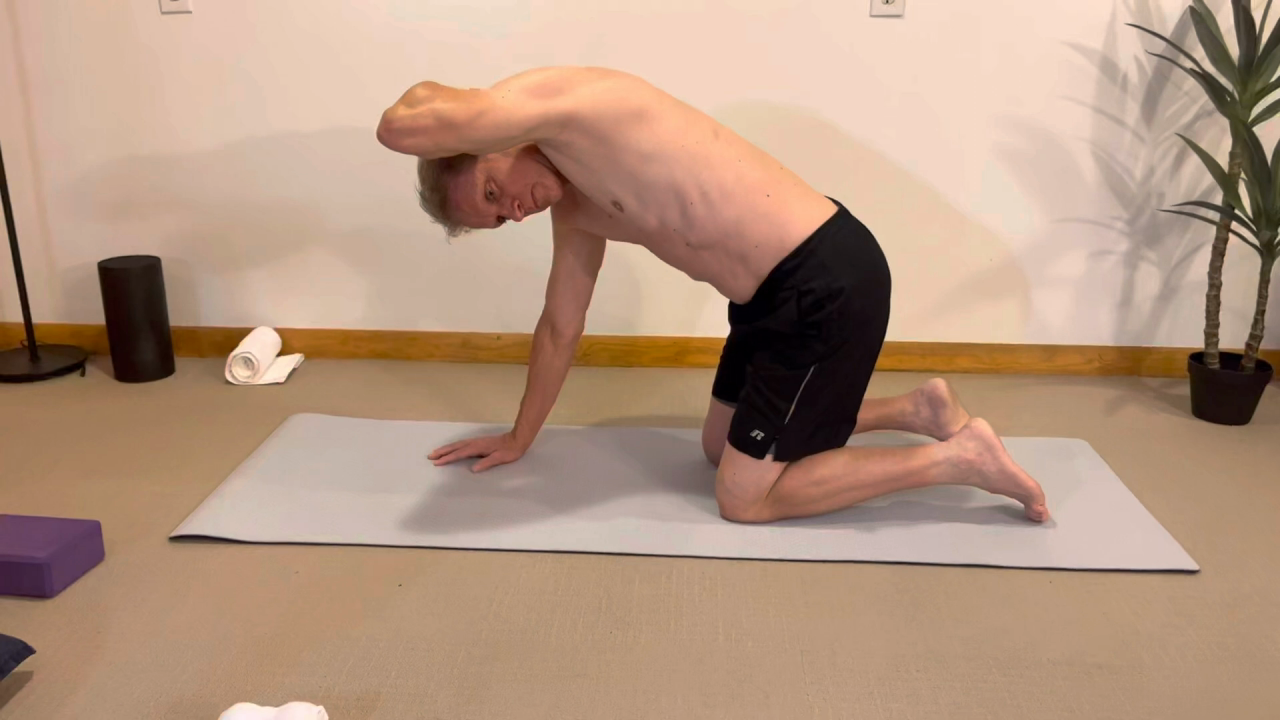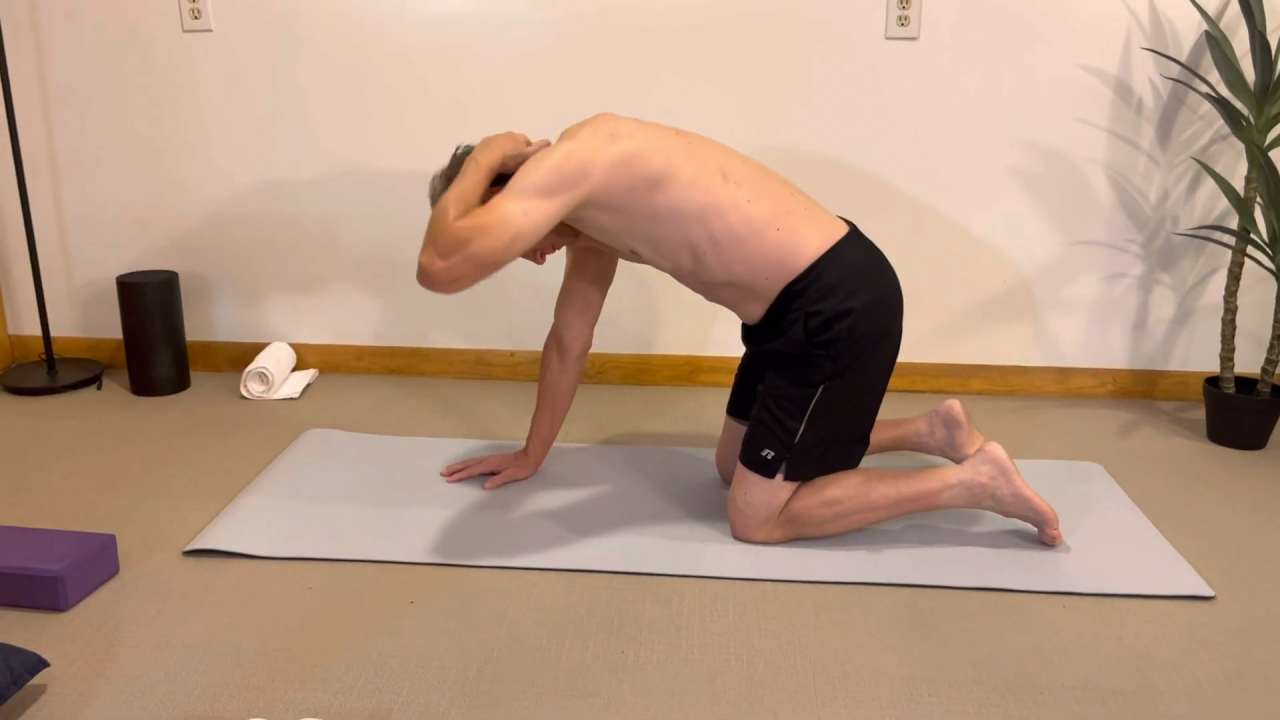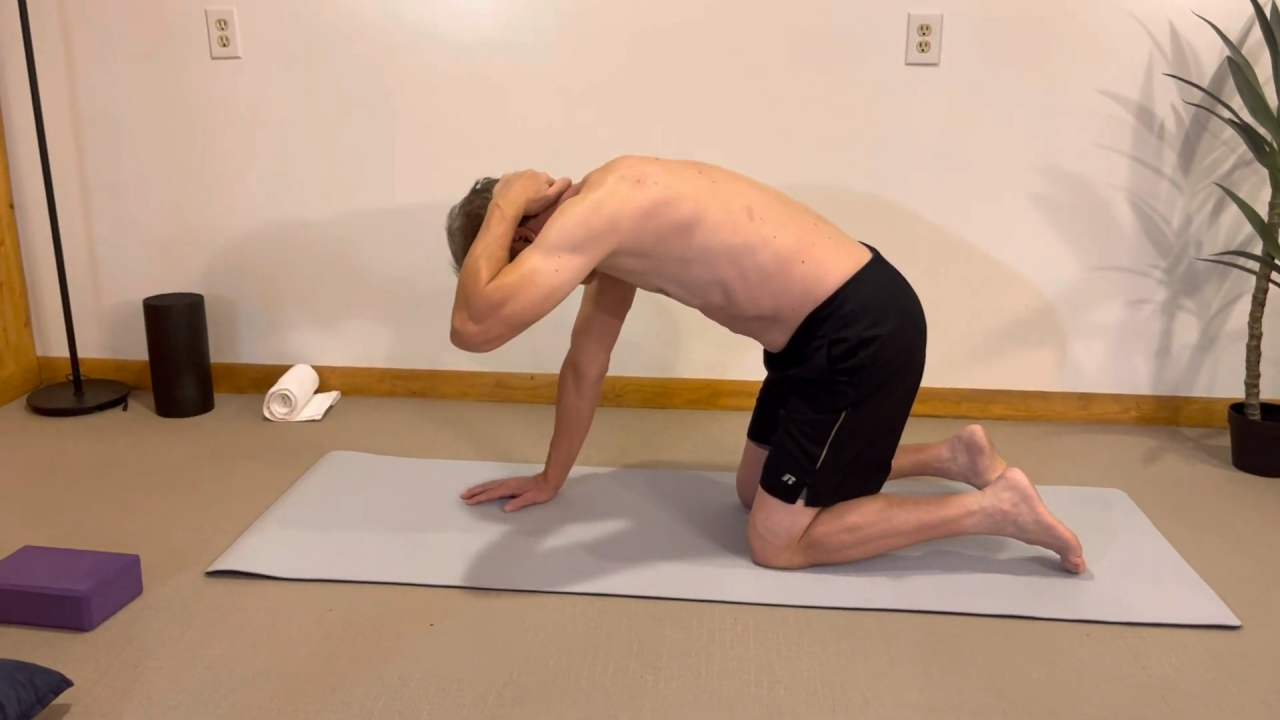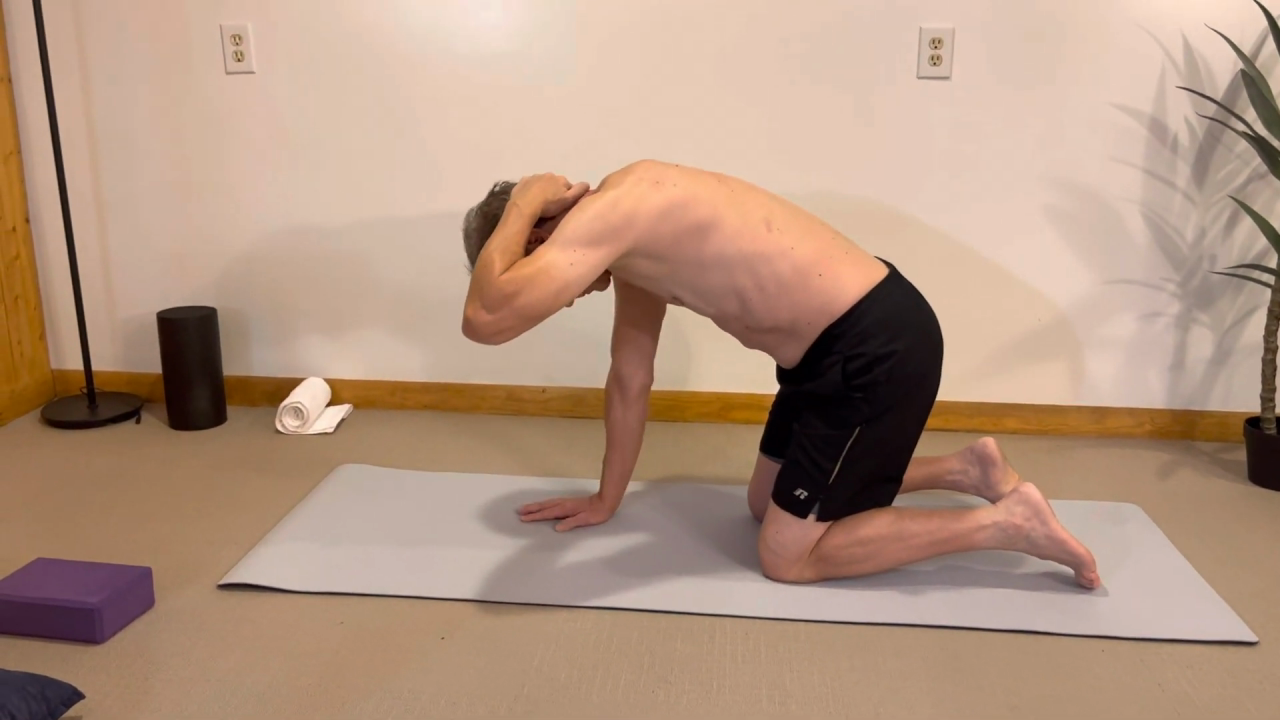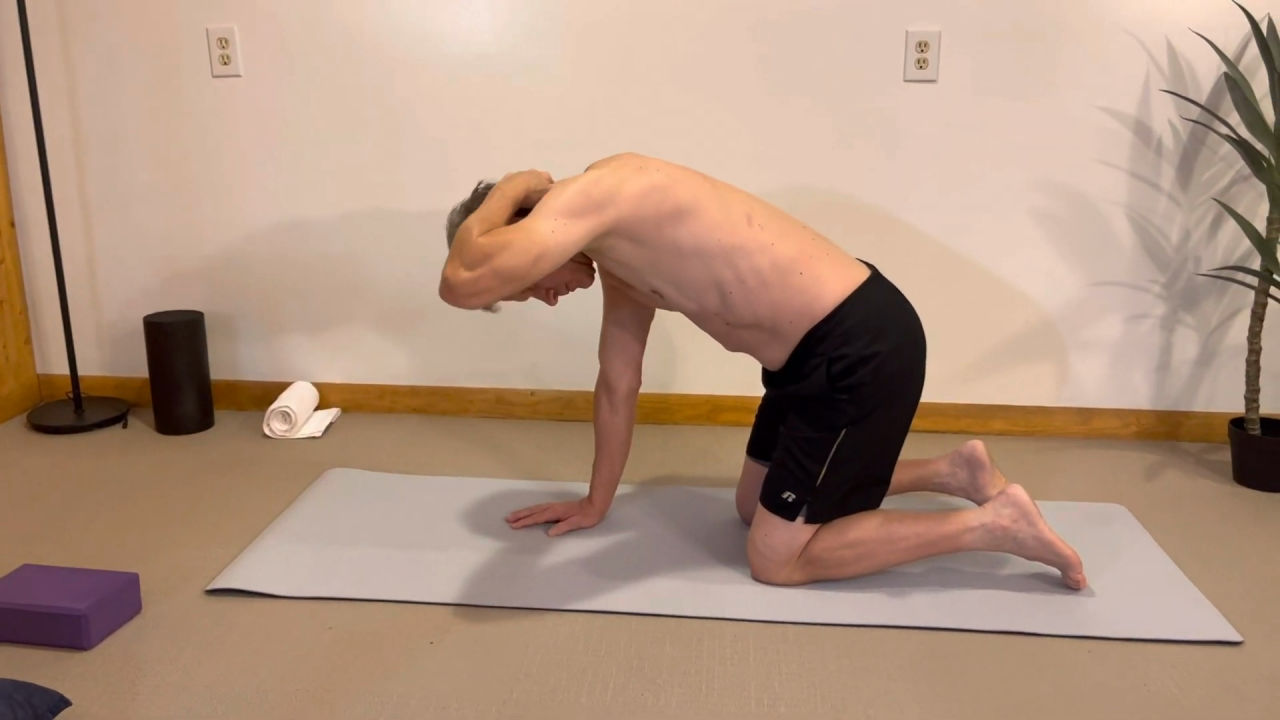
dt=1s
person 1, frame 1
left shoulder: (564, 98)
right shoulder: (575, 205)
left elbow: (402, 127)
right elbow: (560, 327)
left wrist: (452, 97)
right wrist: (518, 438)
left hip: (829, 283)
right hip: (780, 290)
left knee: (745, 497)
right knee: (722, 446)
left ankle: (960, 457)
right ankle: (916, 409)
person 1, frame 2
left shoulder: (572, 160)
right shoulder: (589, 204)
left elbow: (440, 268)
right elbow: (568, 342)
left wrist: (486, 157)
right wrist: (530, 455)
left hip: (839, 304)
right hip: (806, 300)
left knee: (758, 517)
right knee: (736, 466)
left ankle: (974, 479)
right ankle: (929, 430)
person 1, frame 3
left shoulder: (595, 210)
right shoulder: (612, 227)
left elbow: (474, 328)
right elbow: (585, 365)
left wrist: (505, 203)
right wrist: (551, 478)
left hip: (862, 332)
right hip: (832, 322)
left knee: (778, 542)
right knee: (755, 490)
left ankle: (997, 507)
right ankle: (952, 456)
person 1, frame 4
left shoulder: (611, 209)
right shoulder: (630, 237)
left elbow: (486, 319)
right elbow: (630, 379)
left wrist: (523, 203)
right wrist: (605, 499)
left hip: (878, 348)
right hip: (845, 338)
left knee: (788, 555)
right knee: (767, 503)
left ankle: (1007, 522)
right ankle: (963, 469)
person 1, frame 5
left shoulder: (597, 192)
right shoulder: (616, 249)
left elbow: (464, 282)
right elbow: (618, 384)
left wrist: (509, 190)
right wrist: (595, 503)
left hip: (862, 348)
right hip: (824, 344)
left knee: (777, 558)
right knee: (756, 504)
left ankle: (994, 523)
right ankle: (951, 471)
